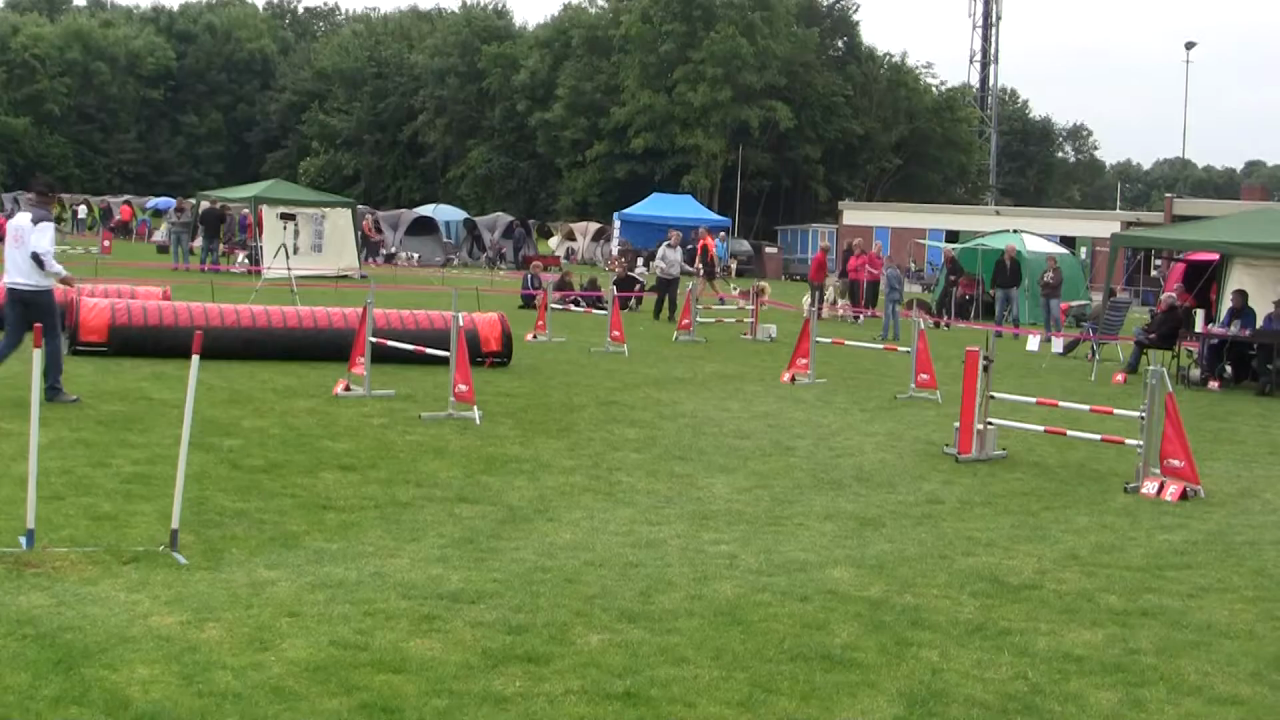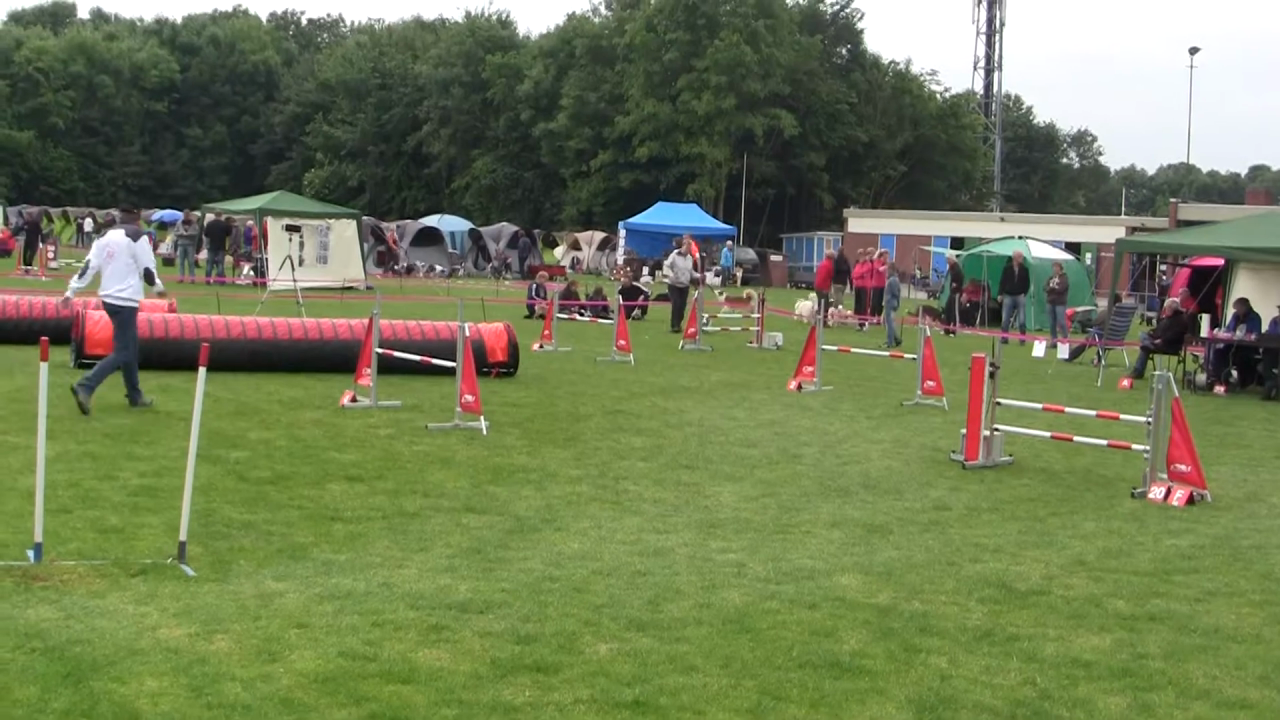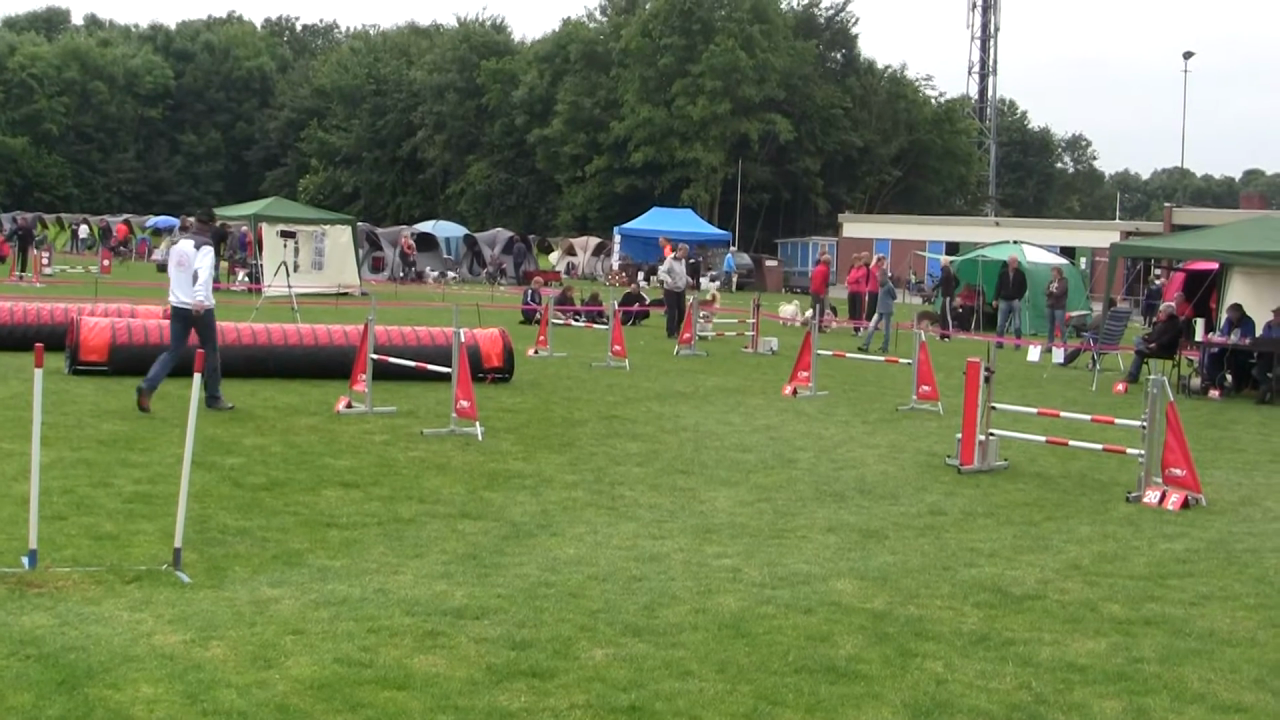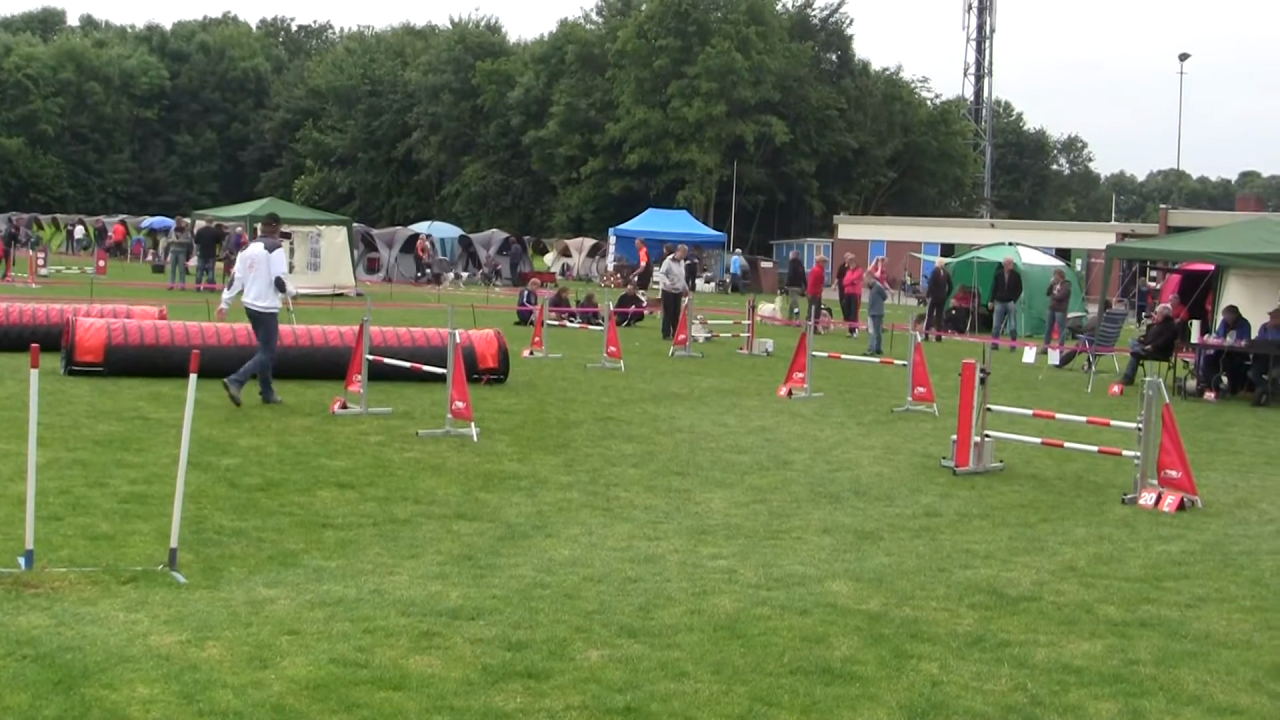
dt=0.5s
person 1, frame 1
right shoulder: (44, 220)
right elbow: (39, 254)
right wrist: (61, 274)
right hip: (38, 287)
right knee: (52, 337)
right ankle: (53, 389)
person 1, frame 2
left shoulder: (104, 237)
right shoulder: (136, 236)
left elbow: (89, 267)
right elbow: (147, 270)
left wrist: (71, 292)
right wrist: (158, 287)
left hip: (108, 299)
right hip: (126, 301)
left knee: (130, 347)
right knee: (121, 353)
left ankle: (135, 395)
right ankle: (85, 387)
person 1, frame 3
left shoulder: (177, 244)
right shoulder: (205, 245)
right elbow: (201, 272)
right wrist: (201, 298)
left hip: (177, 306)
right hip: (198, 306)
left knee: (173, 351)
right knee: (210, 352)
left ankle: (147, 386)
right ankle: (213, 398)
person 1, frame 4
left shoulder: (247, 248)
right shoulder: (275, 248)
left elbow: (236, 277)
right elbow: (279, 279)
left wrist: (225, 303)
right wrist: (291, 292)
left hip: (250, 305)
right hip: (266, 308)
left knee: (268, 348)
right knee: (266, 353)
left ankle: (268, 393)
right ankle: (235, 381)
